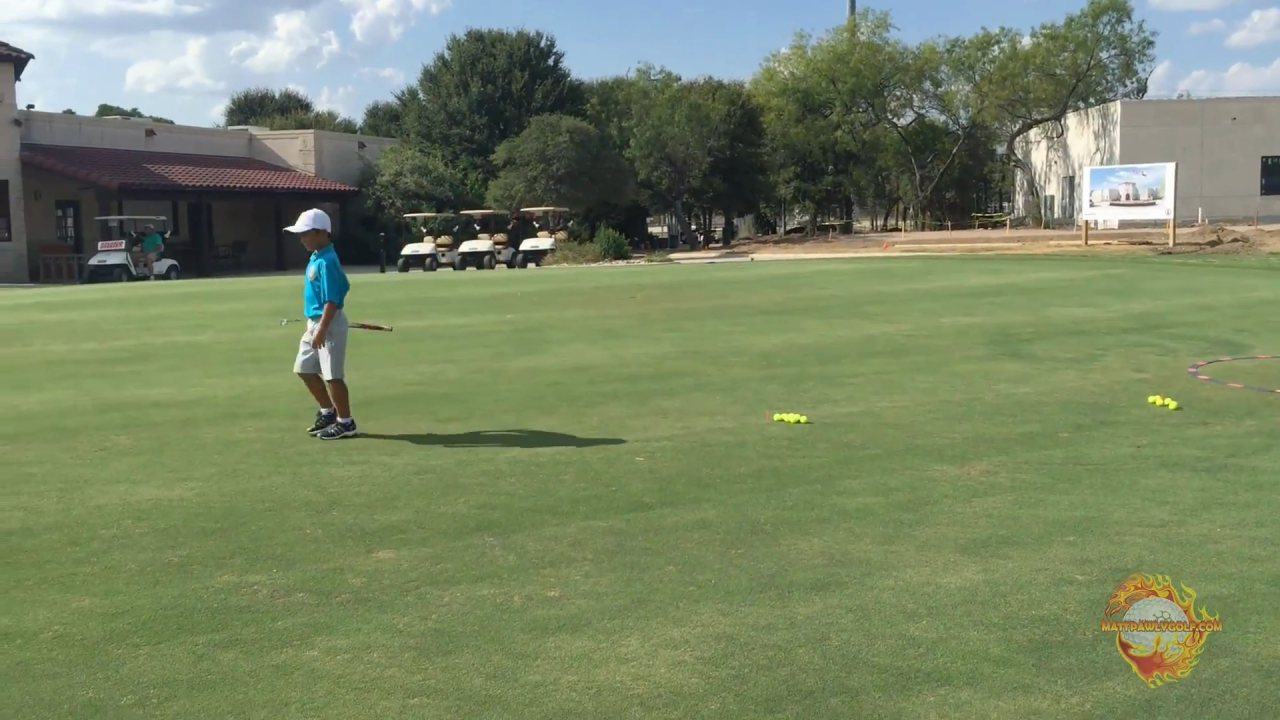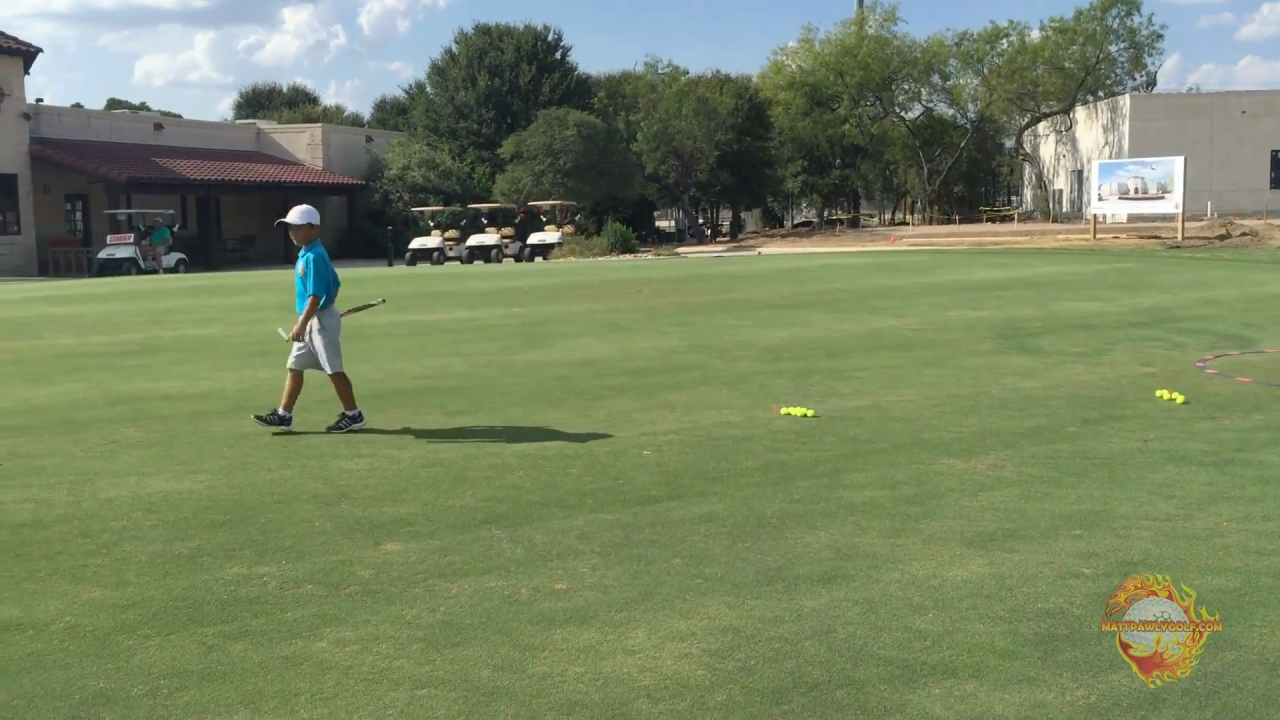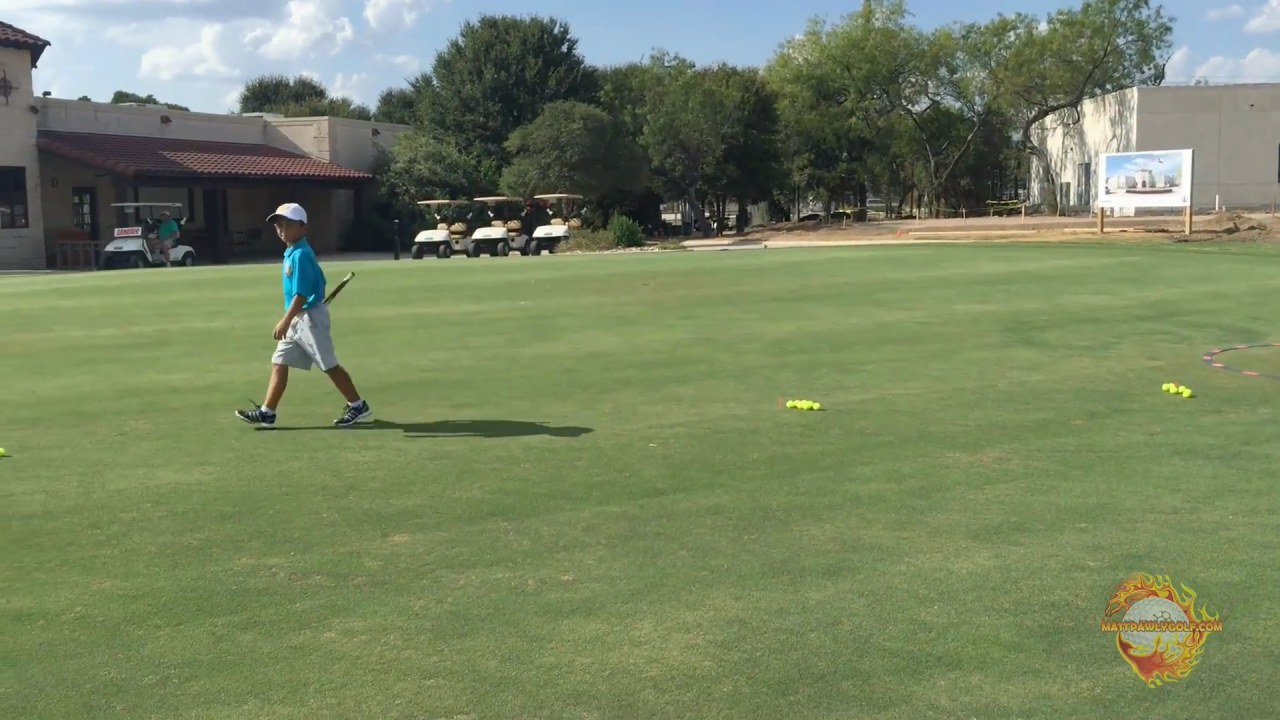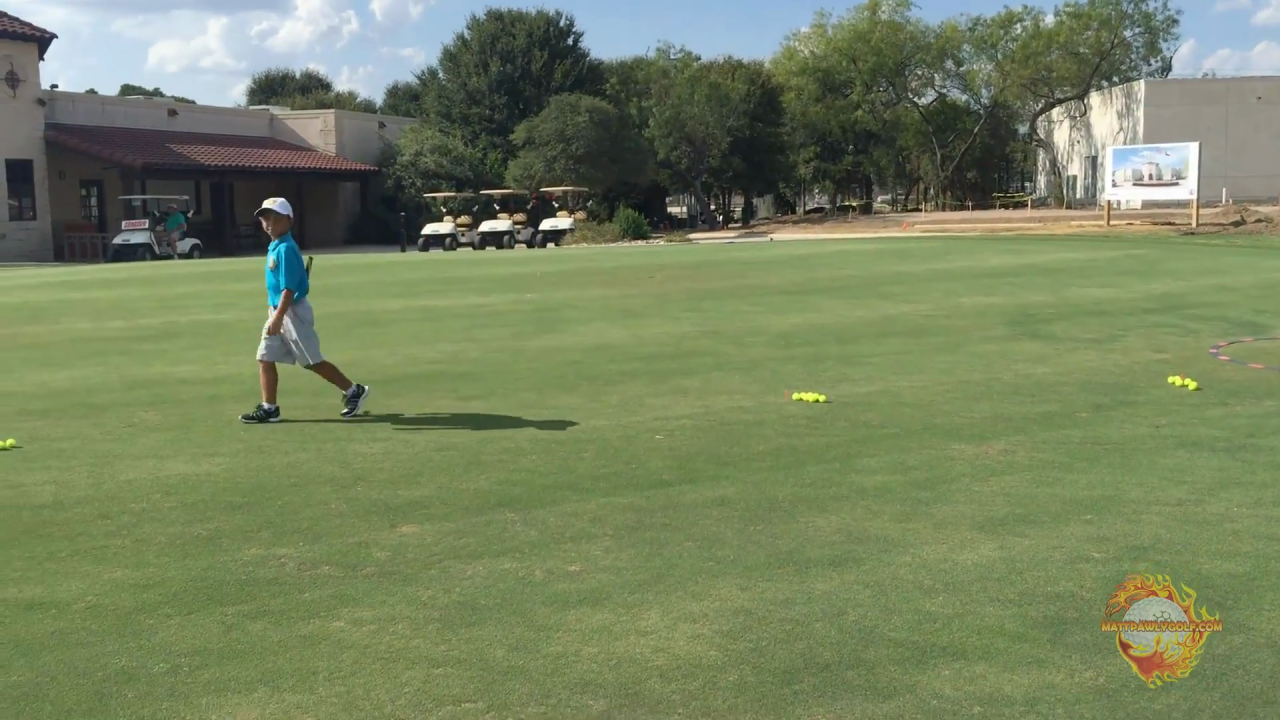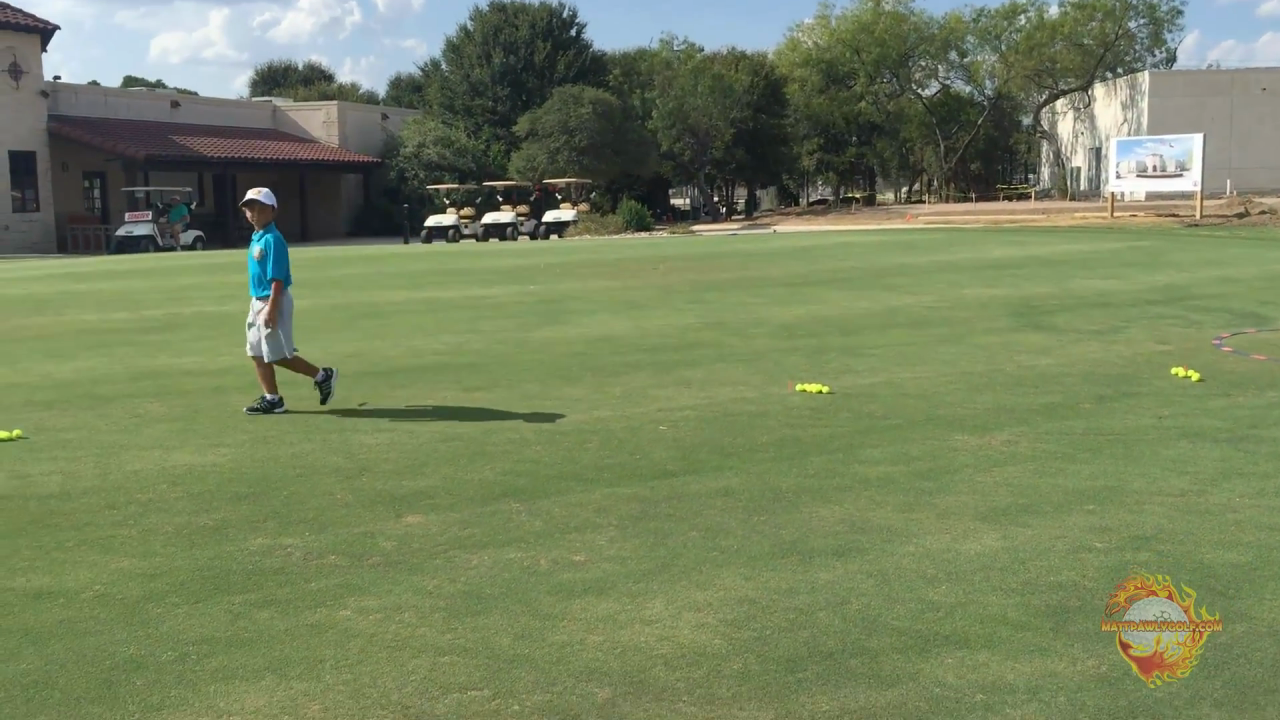
dt=0.1s
person 1, frame 1
left shoulder: (326, 261)
right shoulder: (318, 257)
left elbow: (332, 300)
right elbow: (344, 287)
left wrist: (321, 330)
left hip: (328, 324)
right hip: (316, 323)
left knee: (332, 375)
right knee: (304, 369)
left ankle: (346, 422)
right ankle: (328, 411)
person 1, frame 2
left shoulder: (314, 256)
right shoulder: (308, 254)
left elbow: (315, 295)
right elbow: (334, 284)
left wrist: (301, 324)
left hip: (321, 320)
right hip: (312, 320)
left knee: (334, 369)
right knee: (294, 367)
left ankle: (353, 416)
right ankle: (283, 415)
person 1, frame 3
left shoulder: (300, 255)
right shoulder: (292, 252)
left elbow: (301, 294)
right elbow: (320, 282)
left wrist: (285, 321)
left hip: (310, 318)
right hip: (298, 319)
left knee: (329, 365)
right knee: (280, 363)
left ankle: (358, 406)
right ankle: (267, 412)
person 1, frame 4
left shoulder: (286, 249)
right shoulder: (274, 247)
left elbow: (289, 288)
left wrist: (277, 316)
left hip: (292, 312)
right hip: (278, 311)
left knee: (311, 361)
right knee: (265, 358)
left ankle: (353, 392)
right ankle: (268, 408)
person 1, frame 5
left shoulder: (272, 240)
right shoulder: (256, 238)
left elbow: (278, 278)
left wrist: (271, 308)
left hip: (274, 304)
right hip: (258, 303)
left knee: (277, 355)
right knee: (257, 353)
left ankle: (323, 376)
right ankle: (272, 398)
